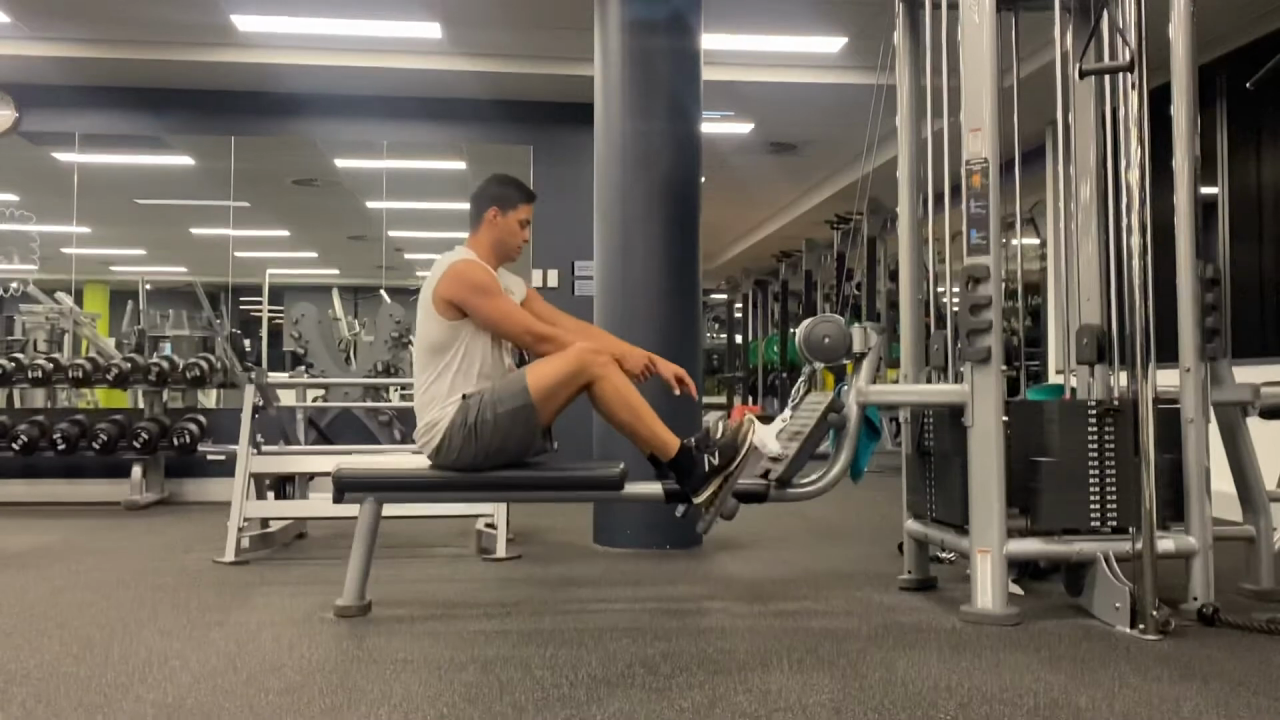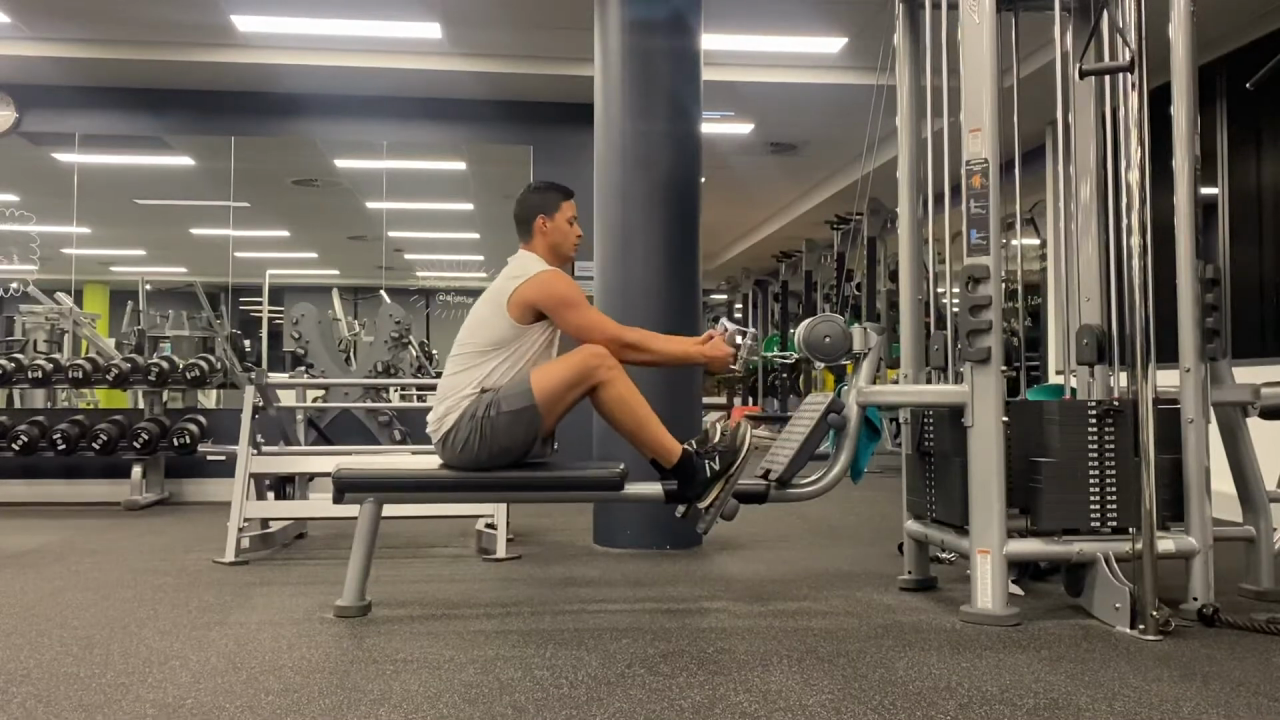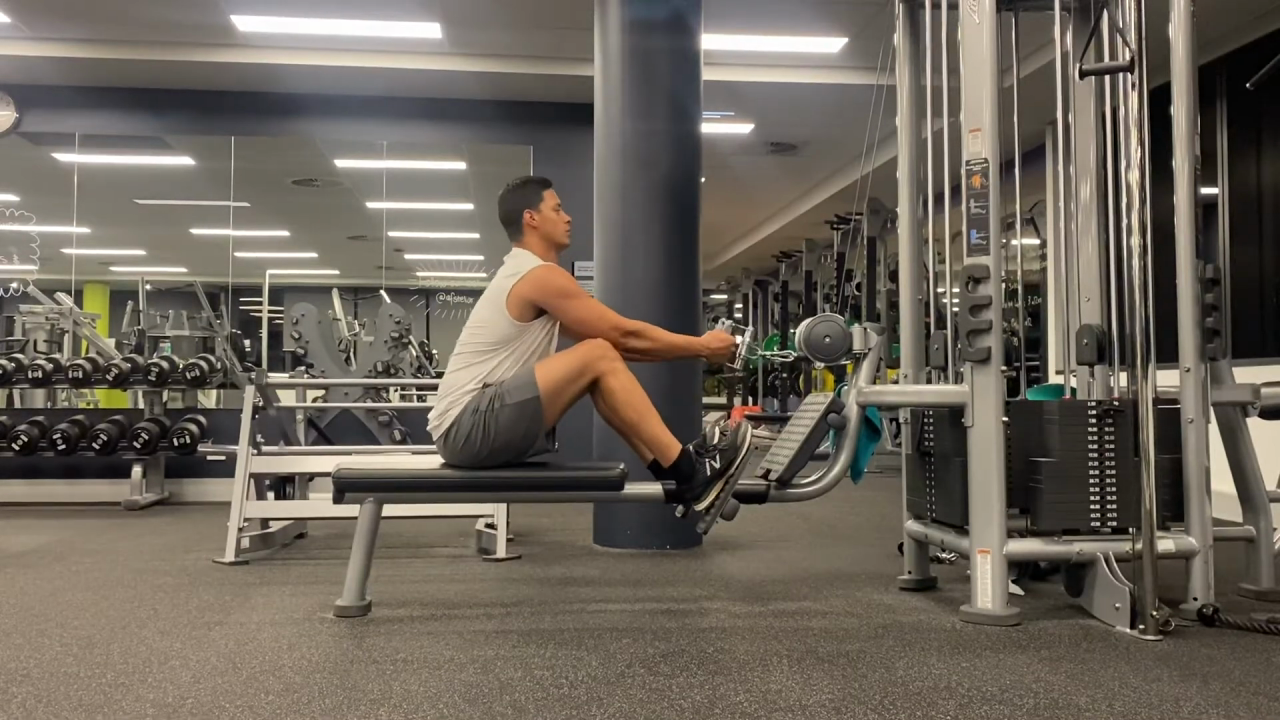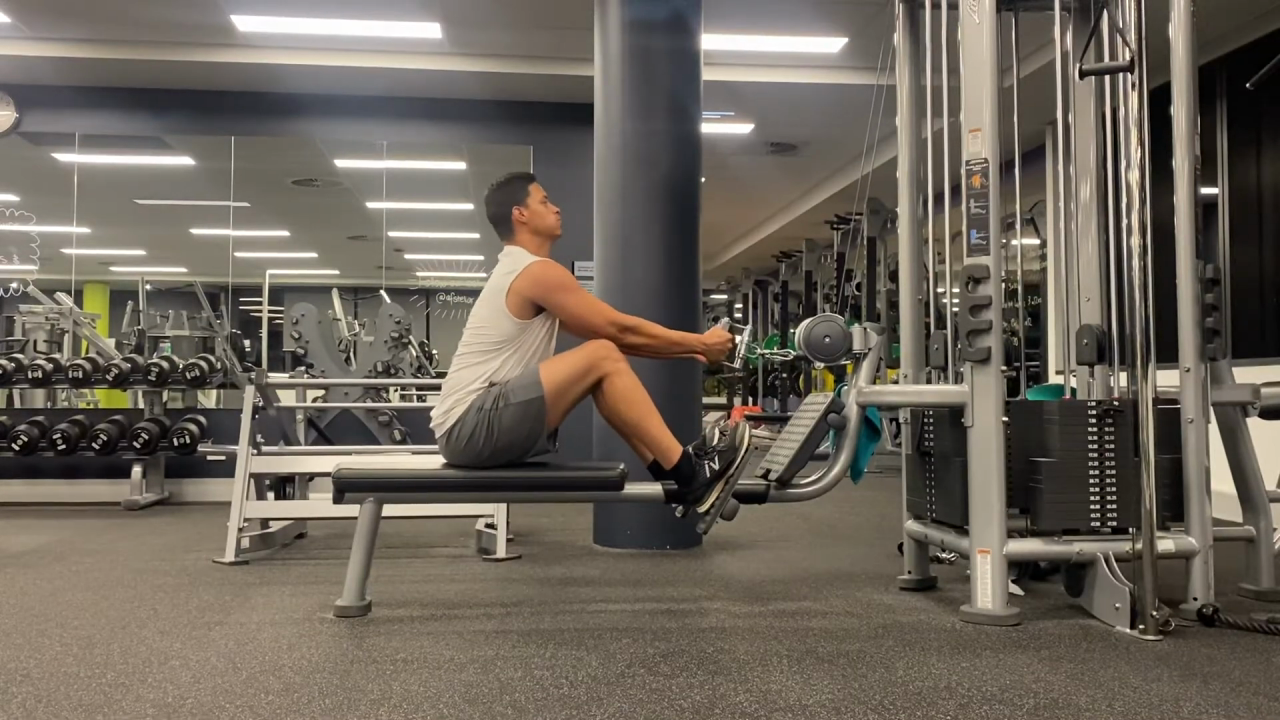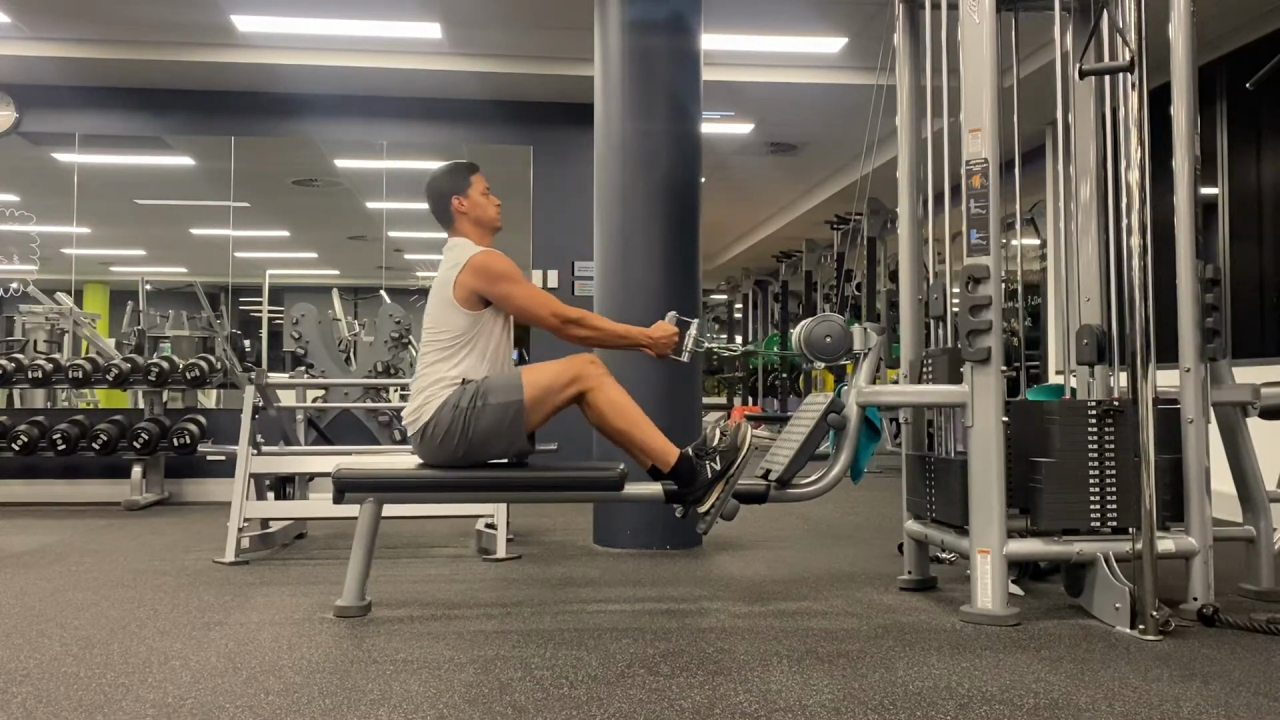
dt=1s
person 1, frame 1
left shoulder: (504, 282)
right shoulder: (463, 272)
left elbow: (579, 330)
right elbow: (536, 338)
left wrist: (656, 361)
right wrist: (619, 355)
left hip: (479, 421)
right hip: (454, 433)
left knee: (590, 360)
right knee: (589, 358)
left ankle: (674, 457)
right ankle: (687, 466)
person 1, frame 2
left shoulder: (528, 276)
right shoulder: (544, 281)
left elbow: (617, 337)
right elbow: (621, 344)
left wrist: (694, 343)
right wrist: (701, 357)
left hip: (482, 426)
right hip: (465, 431)
left knee: (597, 363)
right knee: (597, 361)
left ankle: (675, 462)
right ankle: (691, 473)
person 1, frame 3
left shoulder: (525, 274)
right shoulder: (540, 276)
left elbow: (613, 339)
right elbow: (623, 333)
left wrist: (688, 352)
right wrist: (702, 346)
left hip: (481, 424)
right hip: (467, 428)
left knee: (601, 356)
right knee: (598, 358)
left ankle: (674, 466)
right ankle: (690, 473)
person 1, frame 4
left shoulder: (519, 271)
right shoulder: (536, 272)
left elbow: (612, 332)
right elbow: (620, 329)
left wrist: (688, 349)
right wrist: (699, 344)
left hip: (481, 424)
right hip: (470, 427)
left knee: (604, 353)
right knee: (603, 357)
left ankle: (675, 469)
right ankle: (689, 475)
person 1, frame 5
left shoulder: (462, 262)
right shoulder: (481, 262)
left elbow: (558, 322)
right elbow: (564, 321)
left wrist: (638, 338)
right wrist: (644, 337)
left hip: (454, 418)
right hip: (444, 422)
left knee: (587, 365)
right knee: (582, 373)
left ankle: (677, 468)
right ankle: (688, 475)
